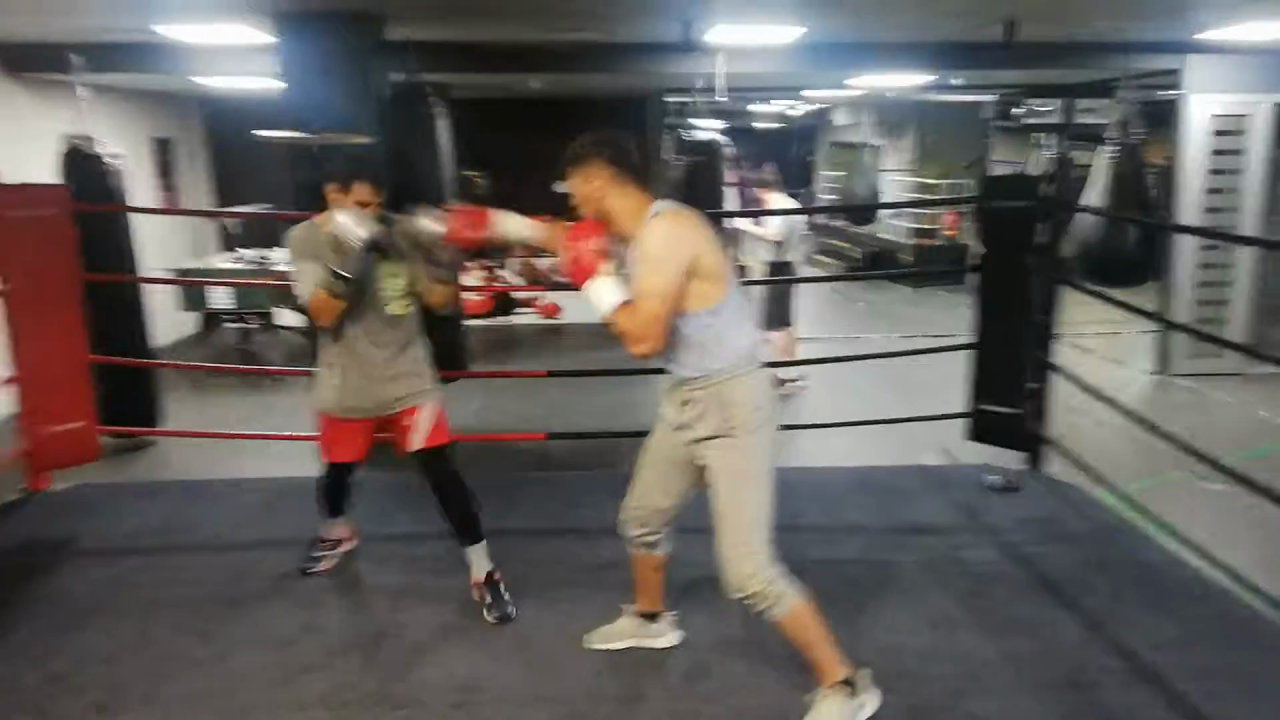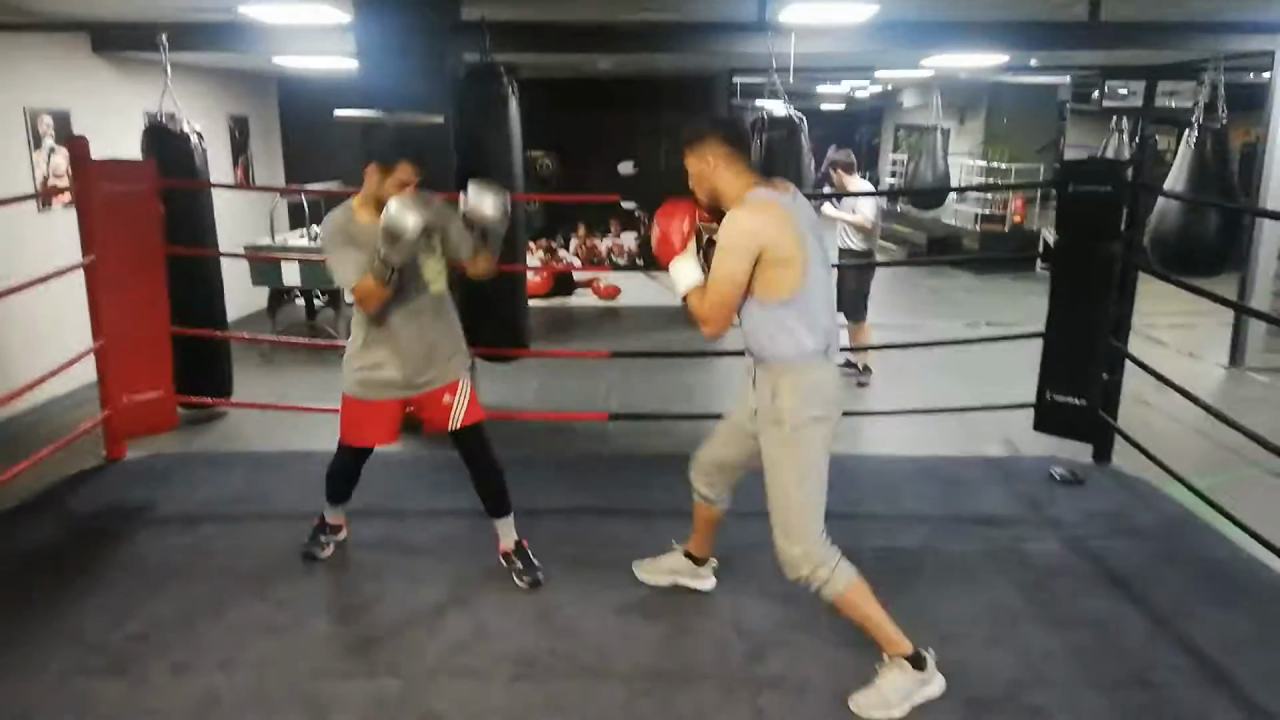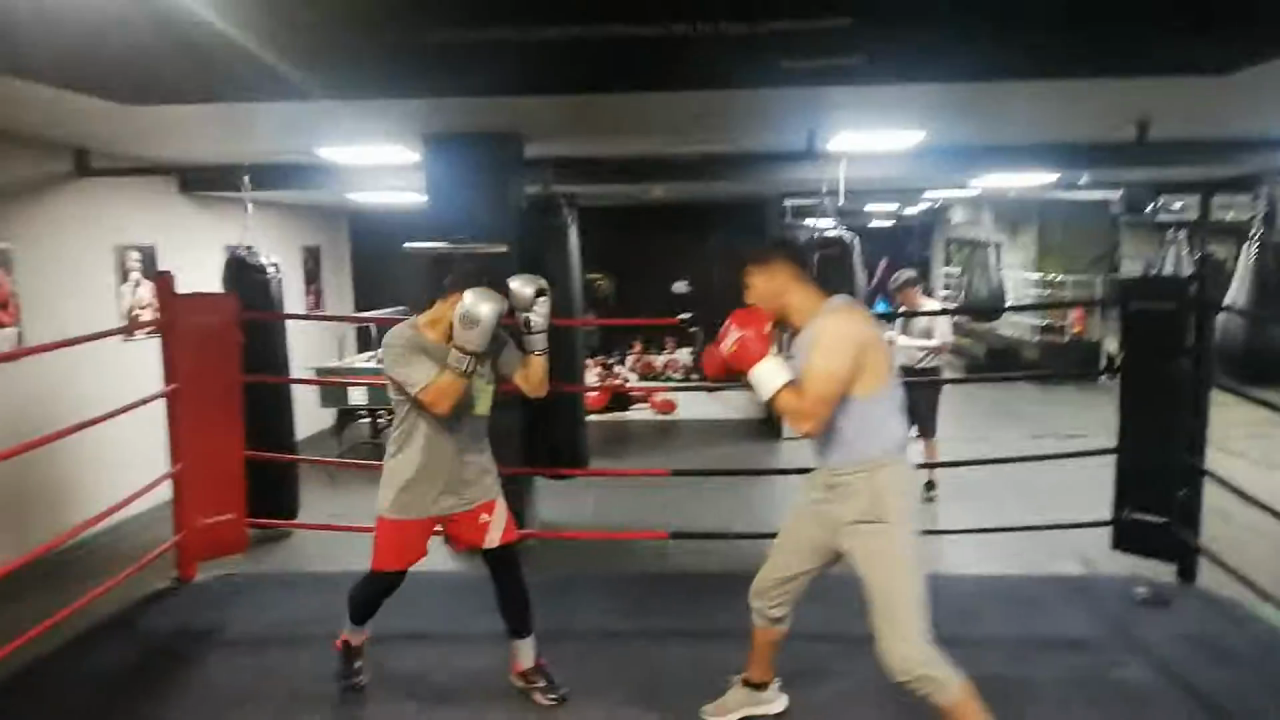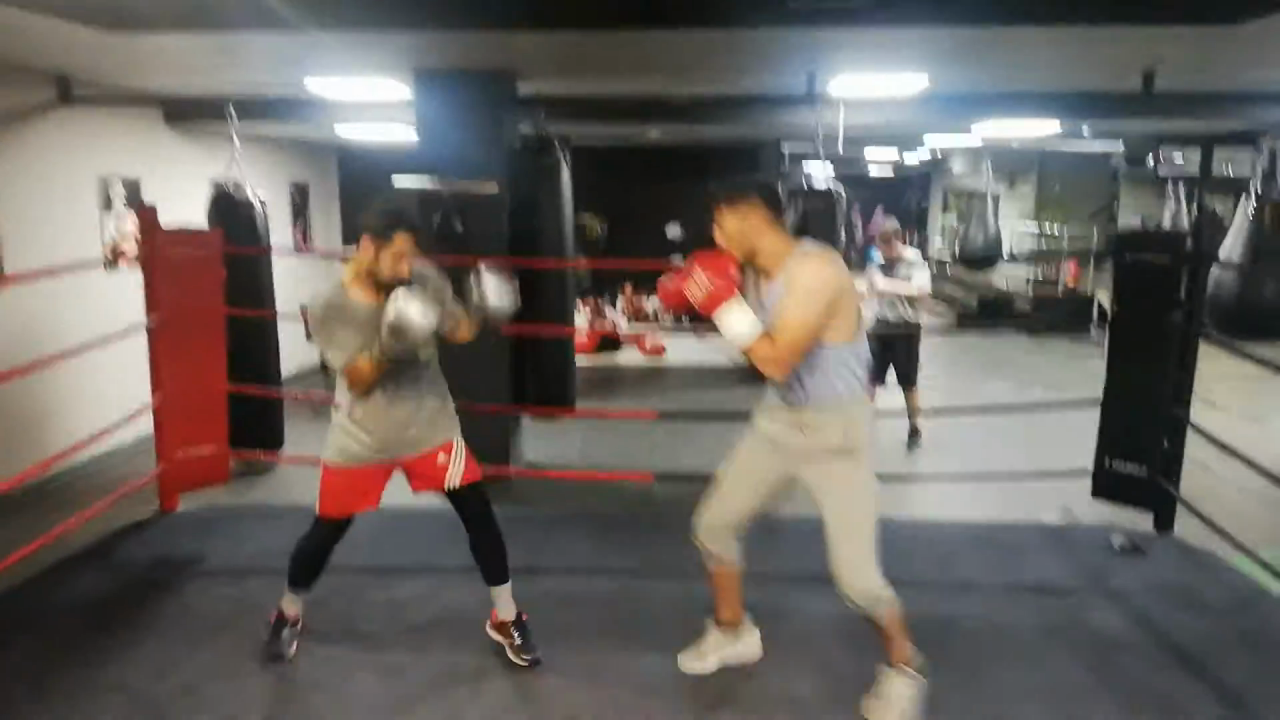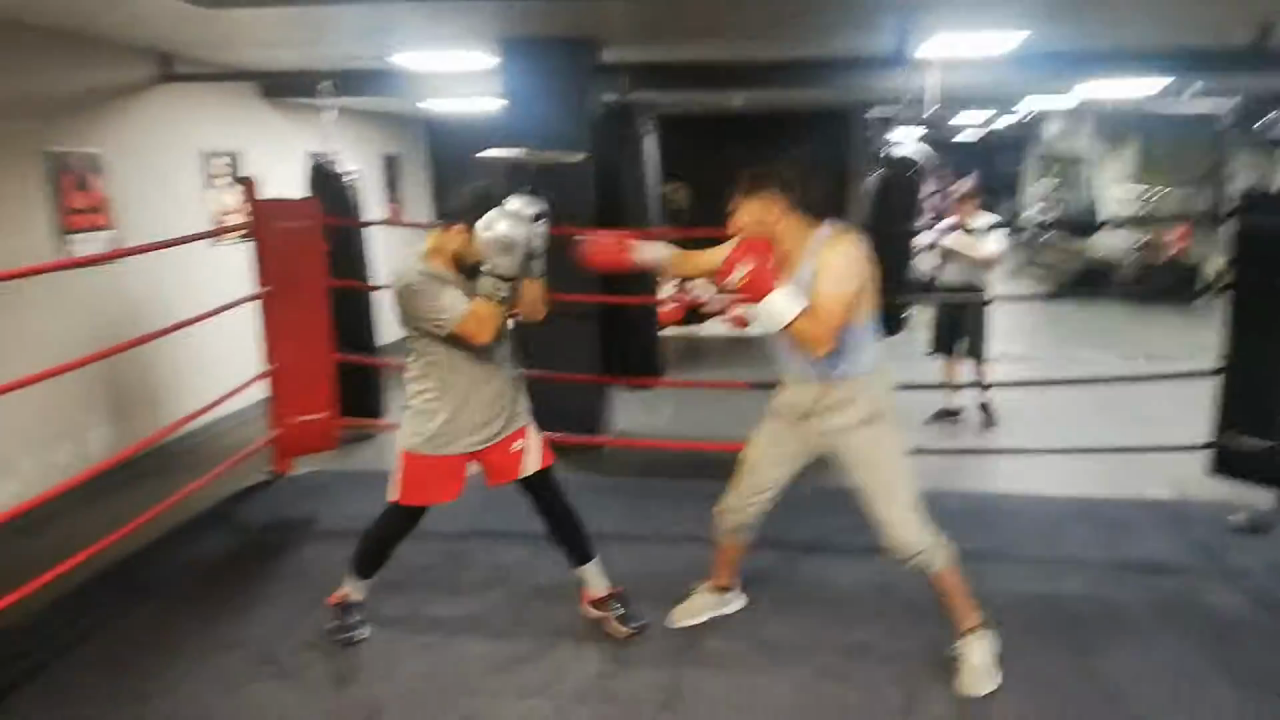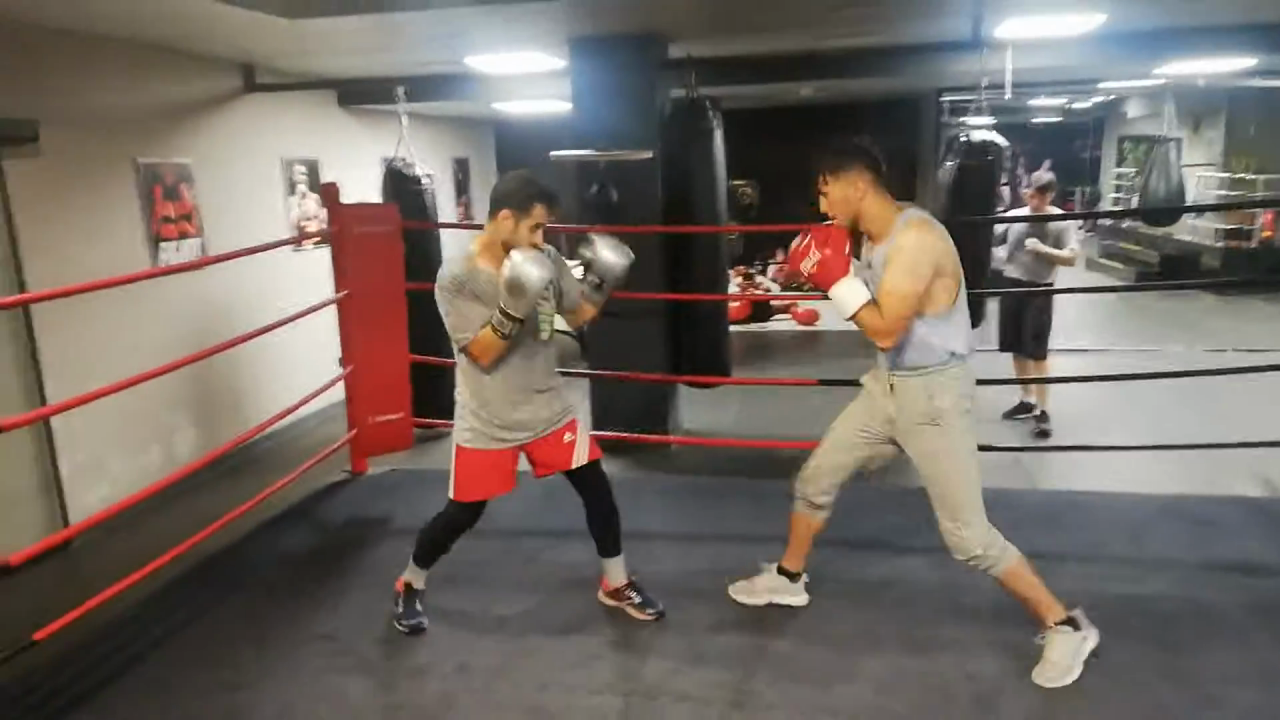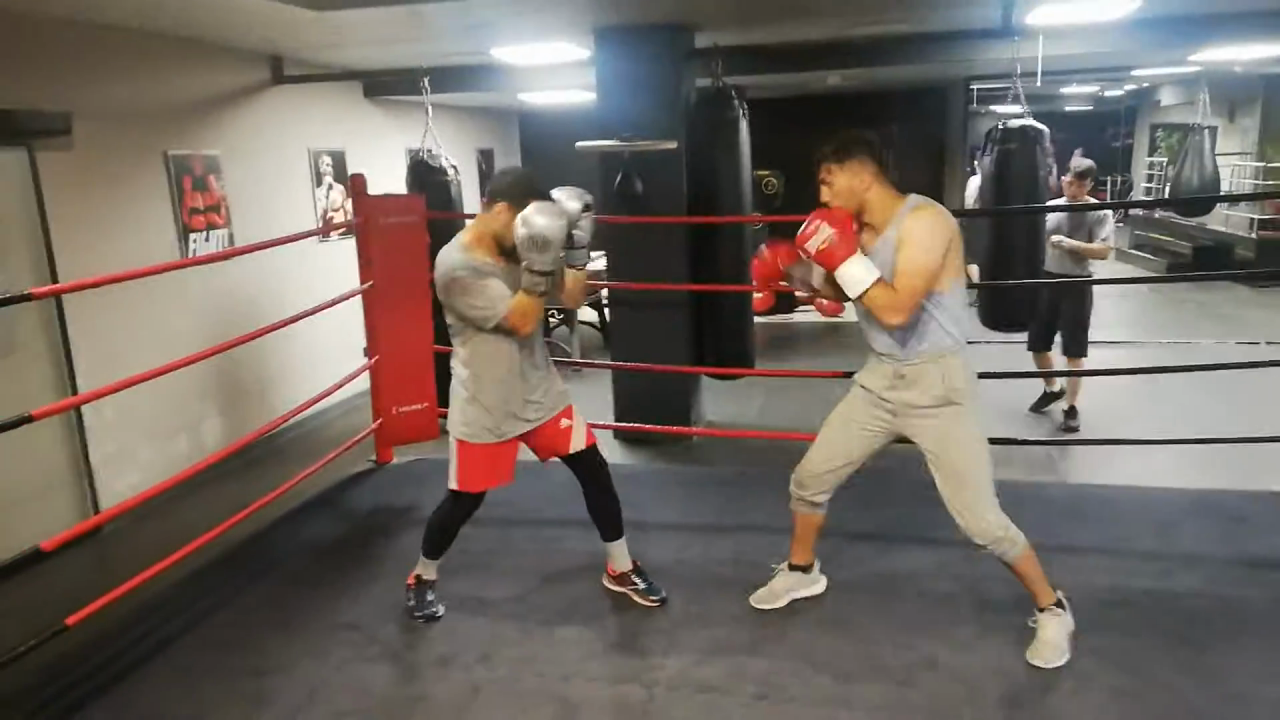
dt=0.4s
person 1, frame 1
left shoulder: (667, 231)
right shoulder: (640, 221)
left elbow: (645, 339)
right elbow: (571, 236)
left wrist: (594, 277)
right wrist: (501, 225)
left hip: (732, 402)
right hip: (689, 402)
left knee: (749, 572)
right knee: (641, 516)
right ankle: (651, 618)
person 1, frame 2
left shoulder: (745, 223)
right shoulder: (781, 193)
left elbow: (712, 321)
left wrist: (680, 259)
left hip: (796, 389)
right hip: (773, 382)
left knee: (802, 552)
right knee: (709, 467)
left ankle: (910, 662)
right ankle: (695, 561)
person 1, frame 3
left shoulder: (839, 323)
right shoulder: (815, 326)
left elbow: (805, 418)
right elbow: (807, 395)
left wrist: (757, 359)
right wrist: (742, 354)
left hip: (876, 494)
right hip: (832, 488)
left knee: (906, 652)
right knee: (768, 590)
person 1, frame 4
left shoulder: (815, 269)
right shoulder: (766, 269)
left elbow: (775, 362)
right elbow: (758, 331)
left wrist: (723, 303)
right wrist: (697, 292)
left hip: (836, 430)
right hip: (780, 421)
left knee: (857, 577)
right knee: (714, 523)
left ankle: (903, 668)
right ankle: (732, 632)
person 1, frame 5
left shoulder: (841, 248)
right shoulder: (758, 246)
left elbow: (820, 341)
right elbow: (694, 263)
left wrist: (767, 290)
right wrist: (636, 252)
left hip: (858, 403)
right hip: (799, 401)
left knee: (909, 533)
right knee: (737, 509)
left ankle: (972, 633)
right ankle: (722, 590)
person 1, frame 6
left shoulder: (916, 238)
right shoulder: (877, 233)
left elbow: (886, 333)
left wrist: (836, 277)
right wrist: (828, 272)
left hip: (935, 395)
right hip: (888, 388)
left knee: (968, 536)
right knee: (816, 476)
left ankle: (1065, 627)
right ankle: (788, 578)
person 1, frame 7
left shoulder: (925, 221)
right shoulder: (865, 229)
left elbow: (894, 311)
right elbow: (840, 299)
left wrist: (842, 258)
right wrist: (807, 265)
left hip: (937, 385)
right hip: (880, 381)
left knee: (980, 520)
right knee: (809, 478)
left ankle: (1052, 607)
right ankle: (801, 570)
person 2, frame 1
left shoulder: (402, 232)
right shoulder: (304, 240)
left elbow: (441, 302)
right elbow: (324, 316)
left wrist: (438, 258)
right wrist: (346, 265)
left hip: (407, 379)
right hip: (346, 383)
left knee: (441, 471)
right knee: (338, 470)
left ankle: (484, 573)
right ankle: (337, 533)
person 2, frame 2
left shoulder: (435, 211)
right shoulder: (339, 228)
left elbow: (480, 268)
right elbow: (369, 303)
left wrist: (489, 229)
right wrist: (391, 254)
left hip: (440, 360)
right hip: (376, 367)
left knee: (476, 448)
right knee: (353, 452)
left ankle: (510, 544)
right ankle: (332, 521)
person 2, frame 3
left shoulder: (487, 334)
right shoulder: (401, 342)
left elbow: (535, 387)
right elbow: (441, 402)
left wrist: (535, 329)
right wrist: (468, 347)
left hip: (474, 481)
right hip: (412, 487)
left knee: (507, 566)
right knee: (384, 577)
left ankle: (527, 664)
right ankle: (352, 640)
person 2, frame 4
left shoulder: (426, 279)
right shoulder: (328, 305)
left elbow: (460, 332)
right elbow: (357, 380)
left wrist: (484, 311)
right wrist: (390, 344)
left hip: (430, 425)
right hip: (361, 437)
left knee: (477, 511)
right knee: (327, 528)
left ankle: (505, 618)
right ankle: (288, 612)
person 2, frame 5
left shoulder: (493, 260)
right shoulder: (417, 279)
left elbow: (533, 311)
right elbow: (481, 332)
left wrist: (528, 254)
right wrist: (497, 271)
left hip: (502, 412)
right hip: (438, 425)
left knee: (551, 499)
right knee: (402, 515)
left ankle: (600, 594)
right ankle: (348, 596)
person 2, frame 6
left shoulder: (544, 260)
right shoulder: (456, 277)
left elbow: (579, 317)
right elbow: (485, 355)
left wrist: (600, 282)
right wrist: (514, 308)
left hip: (548, 408)
right hip: (487, 420)
left knee: (597, 489)
right knee: (462, 513)
left ankle: (616, 584)
right ankle: (411, 584)
person 2, frame 7
left shoulder: (520, 246)
right shoulder: (456, 265)
left elbow: (572, 298)
right elbow: (522, 322)
left wrist: (576, 244)
right wrist: (541, 261)
left hip: (541, 392)
right hip: (484, 407)
left knee: (595, 471)
right knee: (464, 500)
left ankle: (621, 569)
right ankle: (423, 577)
person 3, frame 1
left shoulder: (777, 207)
right shoulder: (790, 204)
left elbow: (773, 235)
left wrist: (746, 226)
left hip: (778, 269)
right hip: (788, 267)
left knee: (773, 324)
right knee: (784, 322)
left ankle: (785, 375)
right ankle: (791, 373)
person 3, frame 2
left shoulder: (865, 191)
right shoulder: (850, 191)
left elbow: (866, 222)
left wrist: (834, 213)
right wrist: (831, 201)
left hip: (859, 259)
right hip: (847, 256)
left knee: (858, 314)
right knee: (849, 312)
left ankle: (865, 365)
right ankle: (854, 359)
person 3, frame 3
left shoulder: (935, 311)
right shoulder: (904, 312)
left elbow: (945, 343)
left wrist: (910, 342)
right wrist: (892, 337)
left hip: (927, 376)
right hip: (906, 374)
left knee: (927, 431)
left ankle: (931, 480)
person 3, frame 4
left shoulder: (914, 261)
right shoulder: (878, 262)
left elbow: (921, 292)
right elbow: (872, 288)
left wrist: (887, 285)
right wrist: (870, 286)
left hip: (906, 328)
right hip: (881, 326)
left knee: (908, 384)
right knee: (869, 379)
left ankle: (914, 428)
person 3, frame 5
left shoulder: (990, 225)
right shoulder: (945, 225)
left elbow: (990, 257)
right elbow: (919, 246)
left wrist: (960, 245)
left hip: (972, 293)
right hip: (947, 292)
left knee: (975, 352)
right knee: (947, 351)
left ankle: (985, 401)
right ankle: (952, 403)
person 3, frame 6
left shoulder: (1063, 222)
right shoulder: (1013, 216)
left elbow: (1071, 258)
left wrist: (1043, 249)
left hip: (1039, 291)
right hip: (1011, 286)
left knee: (1037, 353)
right knee: (1017, 350)
left ankle: (1041, 412)
right ankle: (1027, 400)
person 3, frame 7
left shoulder: (1100, 213)
right shoulder: (1050, 207)
left elbow: (1103, 250)
left wrist: (1071, 244)
left hip: (1076, 286)
right hip: (1046, 282)
left knee: (1074, 351)
right knee: (1038, 346)
left ankle: (1071, 408)
right ankle: (1052, 389)
